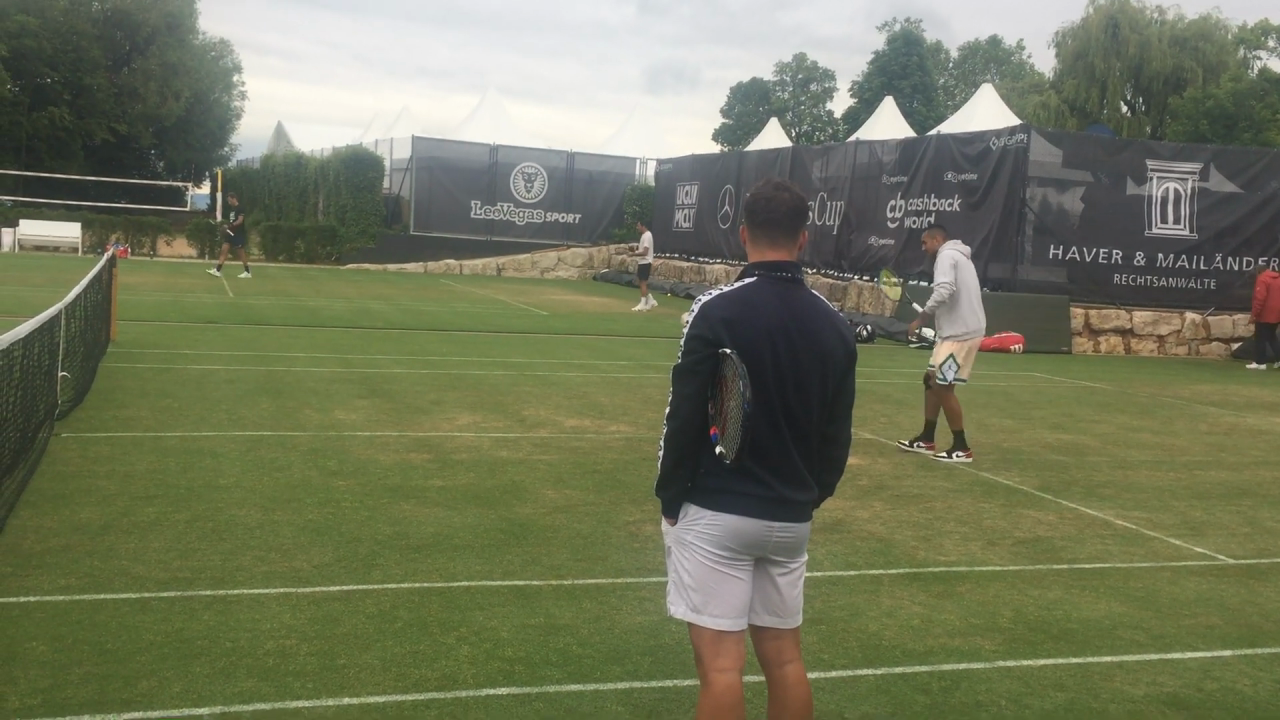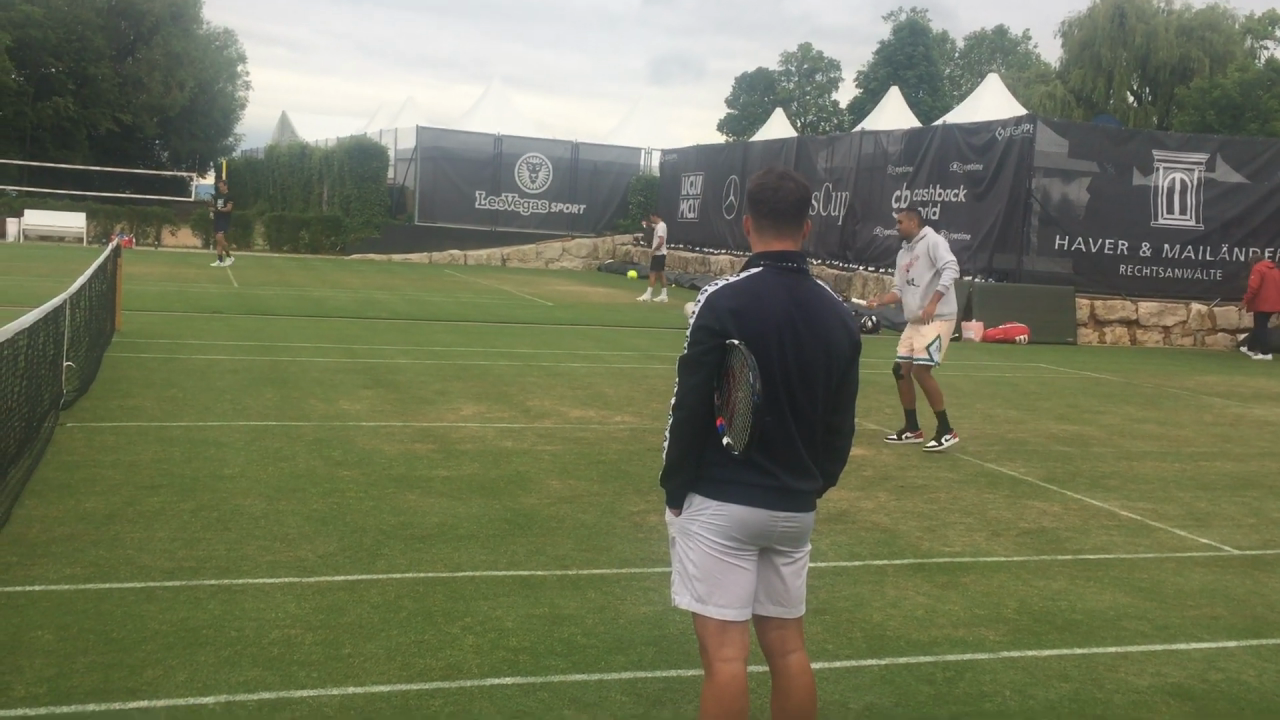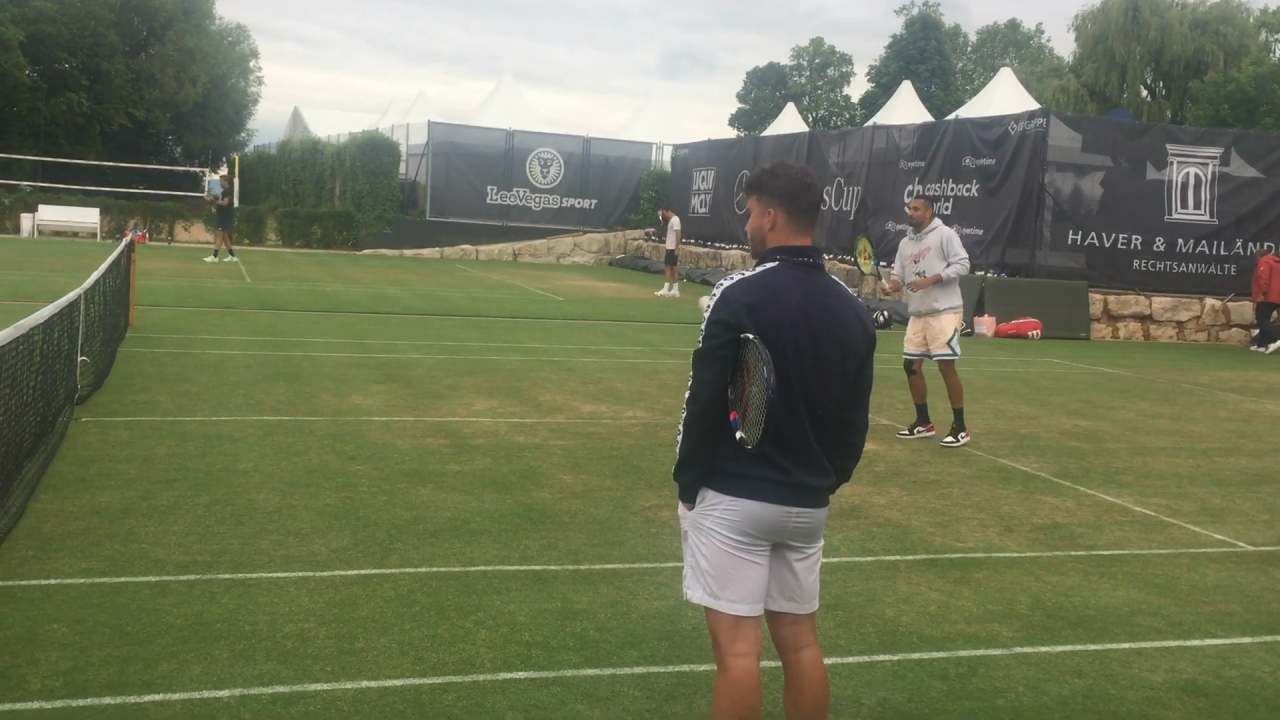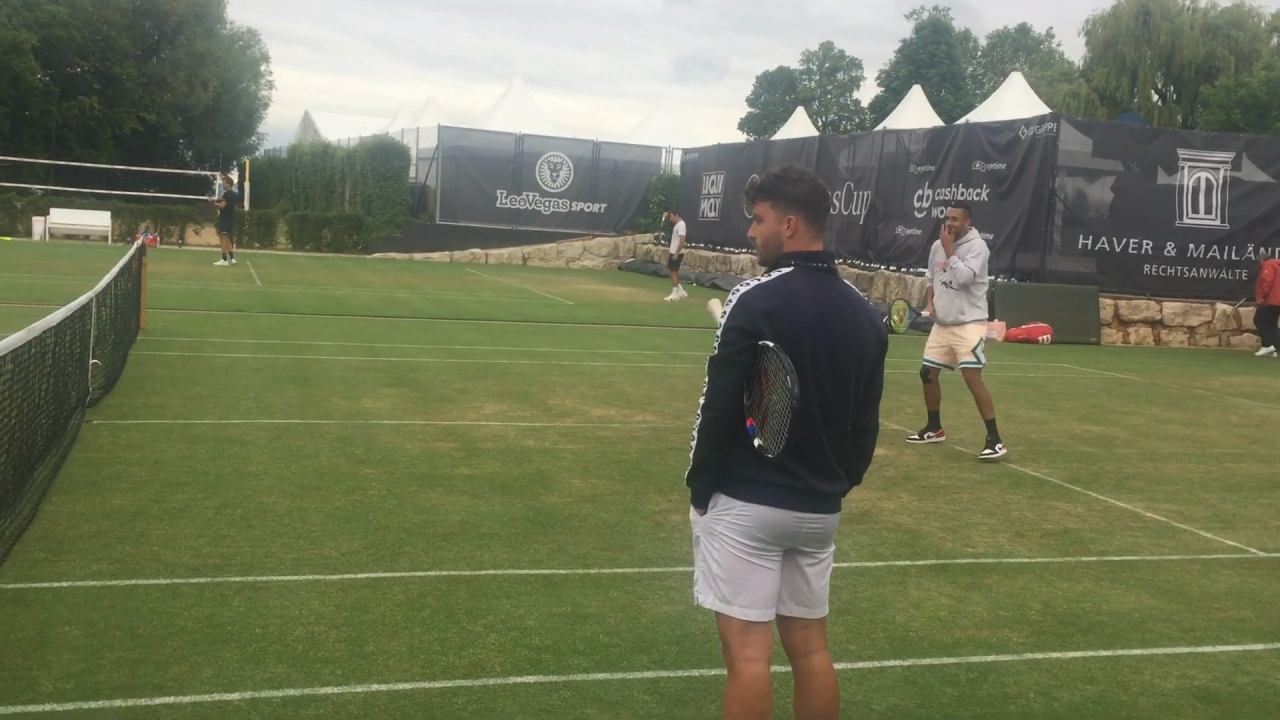
dt=0.4s
person 1, frame 1
left shoulder: (718, 310)
right shoulder: (834, 325)
left elbow: (684, 417)
right elbow: (838, 435)
left wrist: (670, 498)
left hip: (716, 513)
right hip: (790, 519)
left knee: (720, 663)
right knee: (784, 656)
person 1, frame 2
left shoulder: (724, 300)
right shoulder: (838, 313)
left elbow: (690, 408)
right elbow: (841, 424)
left wrist: (674, 489)
left hip: (720, 504)
right hip: (795, 508)
left knee: (725, 653)
right knee: (788, 646)
person 1, frame 3
left shoulder: (740, 295)
right shoulder: (852, 309)
left elbow: (704, 402)
right elbow: (855, 420)
left wrist: (687, 483)
left hip: (733, 499)
right hip: (807, 504)
left knee: (737, 648)
right knee: (800, 641)
person 1, frame 4
left shoulder: (756, 300)
right shoulder: (864, 313)
left elbow: (719, 407)
right elbow: (866, 423)
left wrist: (700, 488)
left hip: (746, 504)
right hip: (819, 509)
left knee: (747, 651)
right knee: (810, 645)
person 2, frame 1
left shoulder: (947, 256)
right shoulder: (958, 257)
left elbow: (943, 292)
left wrist: (921, 318)
right wrist: (928, 317)
left hip: (959, 335)
right hip: (954, 333)
left knee: (943, 388)
right knee: (931, 381)
left ankle: (961, 448)
right ankle: (926, 439)
person 2, frame 2
left shoulder: (933, 241)
right shoulder: (903, 253)
left elbow: (951, 270)
right elbow: (900, 291)
left wrist: (933, 303)
right wrist: (879, 301)
left hip: (936, 319)
right hip: (914, 321)
left knee: (922, 372)
right knee: (901, 370)
left ankle: (946, 431)
right ankle: (912, 429)
person 2, frame 3
left shoulder: (945, 234)
right shoulder: (906, 242)
left elbow: (962, 265)
right elbow: (899, 274)
left wrist: (930, 280)
right wrist: (891, 285)
left hip: (944, 312)
right hip: (917, 314)
left knee: (947, 367)
right knee: (911, 365)
left ankle: (960, 427)
right ankle: (924, 422)
person 2, frame 4
left shoulder: (978, 247)
right shoulder: (937, 246)
left elbow: (966, 277)
left wrist: (949, 251)
right wrist: (930, 303)
left hip: (970, 322)
right hip: (942, 324)
left knee: (972, 377)
right knee: (928, 373)
left ankle: (995, 439)
right ankle: (934, 428)
